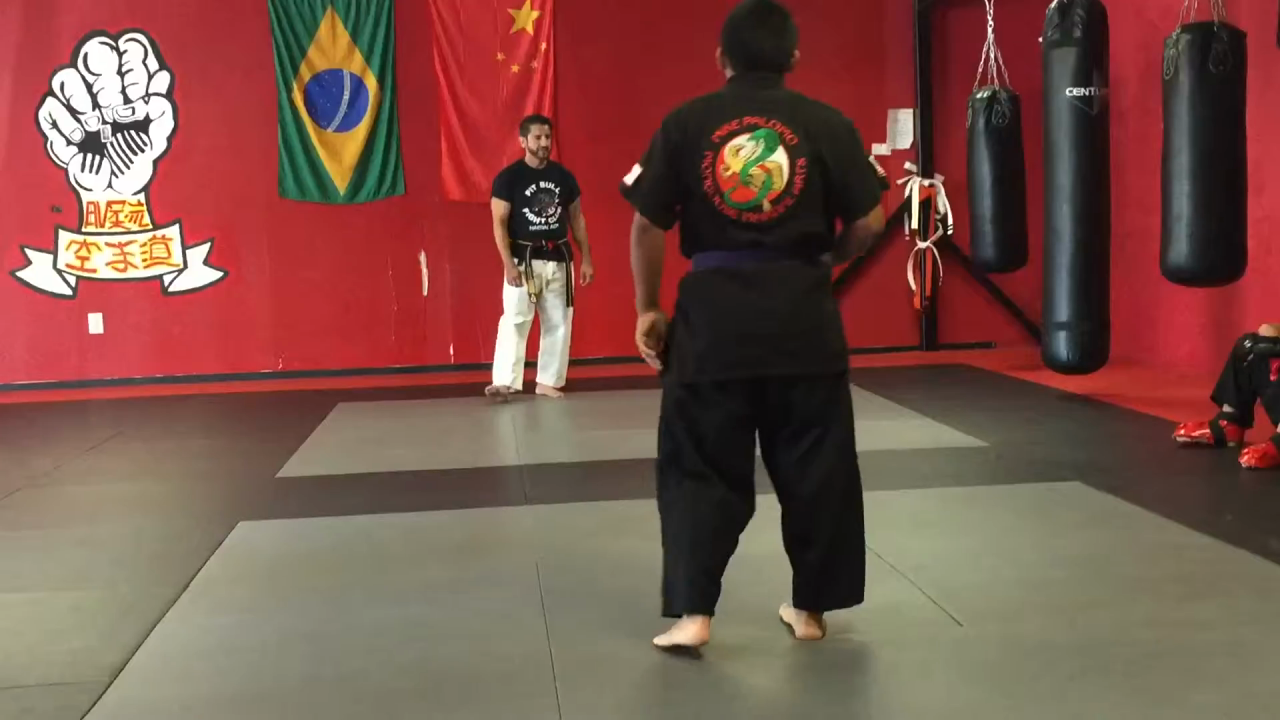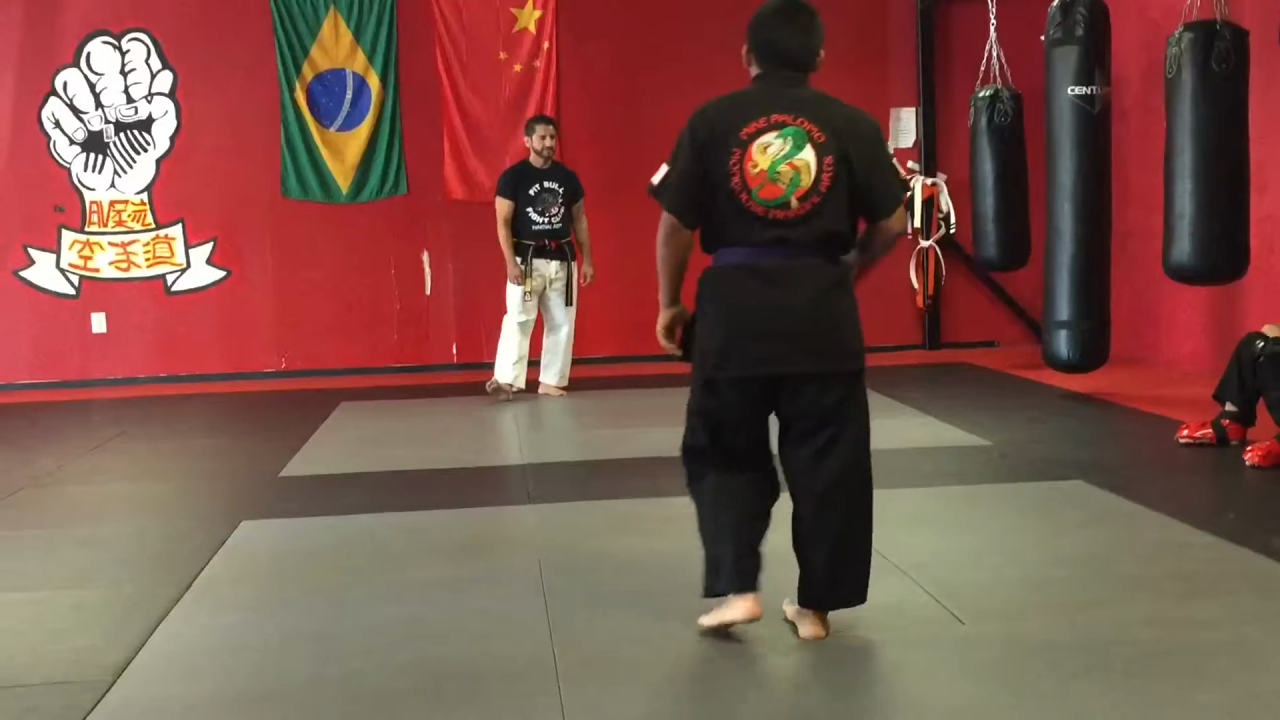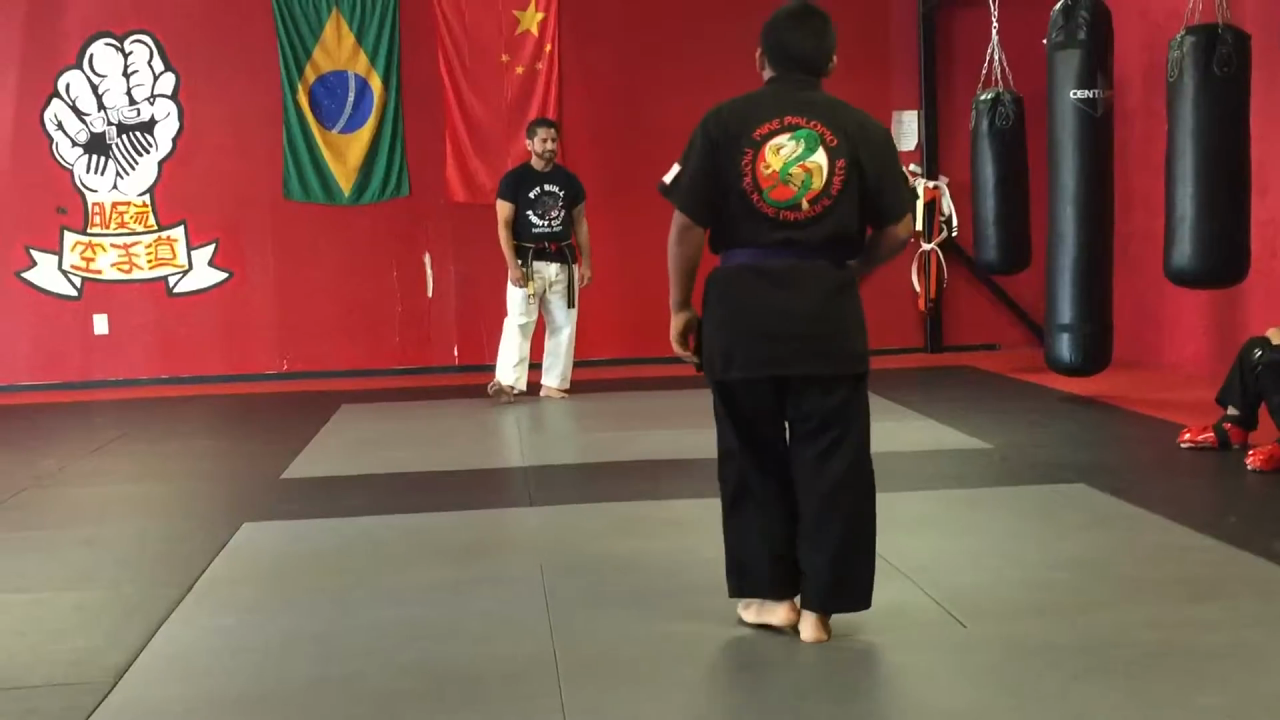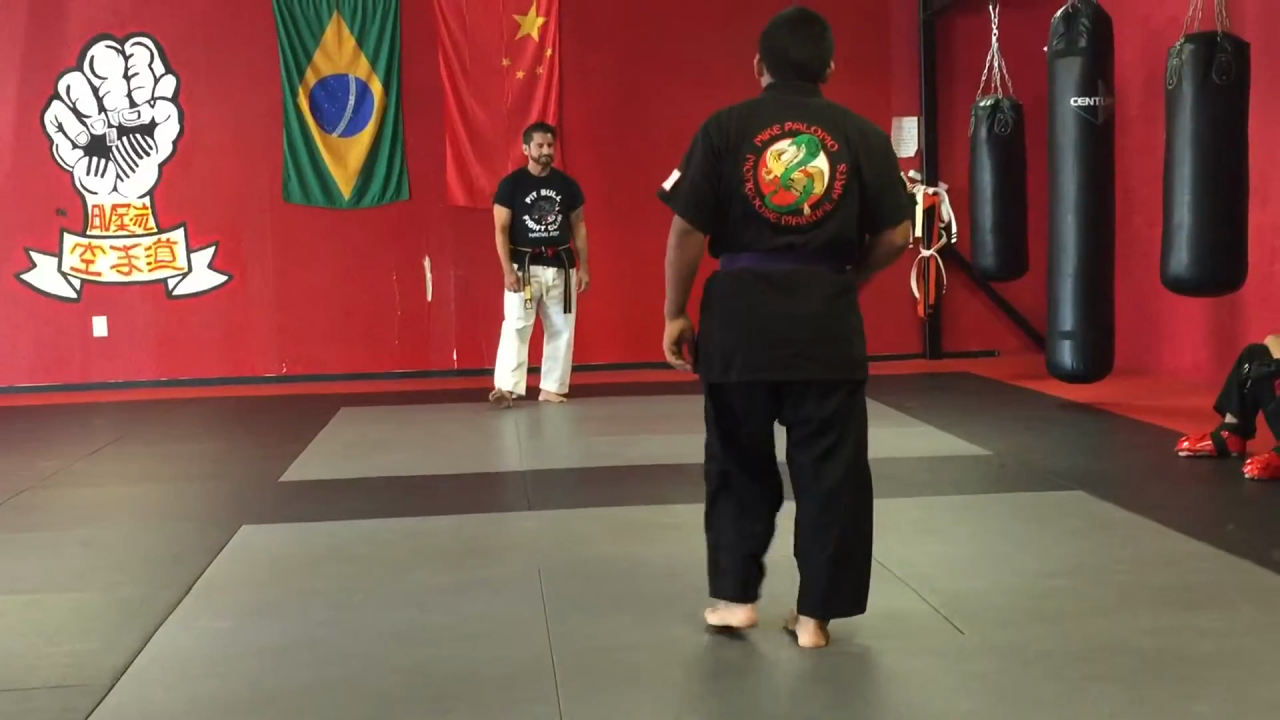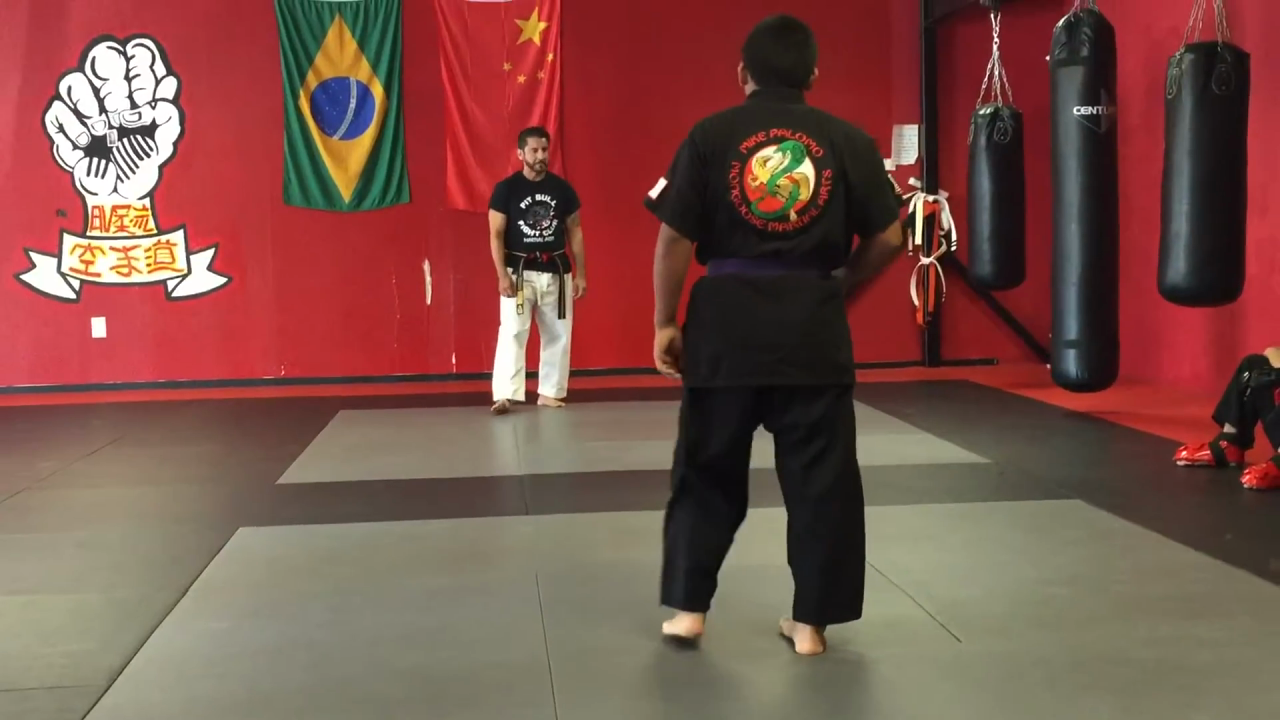
dt=0.2s
person 1, frame 1
left shoulder: (685, 123)
right shoulder: (827, 123)
left elbow: (647, 225)
right elbow: (868, 222)
left wrist: (647, 308)
left hip: (713, 310)
right hip: (802, 310)
left knee: (699, 468)
right knee: (817, 466)
left ankle: (692, 612)
right ankle: (810, 606)
person 1, frame 2
left shoulder: (711, 121)
right shoulder: (852, 124)
left elbow: (675, 224)
right elbow: (891, 224)
left wrist: (669, 303)
left hip: (734, 305)
right hip: (821, 308)
left knee: (723, 455)
right knee: (829, 462)
left ankle: (736, 588)
right ankle: (815, 605)
person 1, frame 3
left shoulder: (724, 121)
right shoulder: (862, 129)
left elbow: (686, 225)
right elbow: (896, 232)
left wrist: (681, 307)
left hip: (742, 307)
right hip: (827, 310)
left knee: (752, 463)
right knee: (832, 464)
left ankle: (772, 594)
right ankle: (818, 607)
person 1, frame 4
left shoulder: (725, 127)
right shoulder: (862, 134)
left elbow: (686, 230)
right elbow: (894, 237)
left wrist: (675, 314)
left hip: (741, 311)
right hip: (826, 315)
left knee: (738, 464)
right knee: (831, 468)
left ankle: (735, 597)
right ankle: (813, 613)
person 1, frame 5
left shoulder: (710, 134)
right shoulder: (848, 140)
left elbow: (673, 238)
right elbow: (886, 238)
left wrist: (665, 322)
left hip: (726, 317)
right hip: (812, 321)
left knee: (706, 472)
right knee: (822, 476)
left ankle: (687, 606)
right ankle: (811, 620)
person 2, frame 1
left shoulder: (563, 176)
right shoulder: (508, 177)
left elbow: (577, 218)
right elbow: (499, 223)
left wrist: (586, 258)
right wrist: (508, 264)
left hip: (559, 259)
right hip: (524, 259)
left knee: (558, 323)
right knee: (514, 321)
left ankle: (548, 382)
right ankle: (504, 382)
person 2, frame 2
left shoulder: (568, 177)
right shoulder: (513, 177)
left elbow: (579, 219)
right elbow: (503, 222)
left wrist: (586, 259)
right wrist: (511, 262)
left hip: (562, 259)
right hip: (527, 258)
left knee: (561, 323)
right knee: (518, 319)
left ankle: (551, 380)
right ankle: (506, 380)
person 2, frame 3
left shoulder: (569, 180)
right shoulder: (514, 179)
left elbow: (580, 222)
right elbow: (504, 225)
left wrist: (585, 262)
right wrist: (513, 265)
left hip: (563, 261)
right hip: (528, 261)
left knee: (563, 325)
right knee: (519, 321)
left ankle: (553, 384)
right ankle: (507, 382)
person 2, frame 4
left shoulder: (567, 185)
right shoulder: (511, 184)
left elbow: (578, 227)
right elbow: (501, 229)
left wrist: (583, 267)
right wrist: (508, 270)
left hip: (561, 266)
right hip: (525, 265)
left knee: (561, 329)
right knee: (516, 326)
left ankle: (551, 388)
right ankle: (506, 387)
person 2, frame 5
left shoulder: (563, 189)
right shoulder: (506, 189)
left elbow: (574, 232)
right elbow: (496, 234)
left wrist: (580, 273)
right wrist: (502, 275)
left hip: (556, 271)
right hip: (519, 271)
left knee: (558, 335)
right knee: (512, 332)
left ankle: (550, 392)
right ankle: (505, 395)
